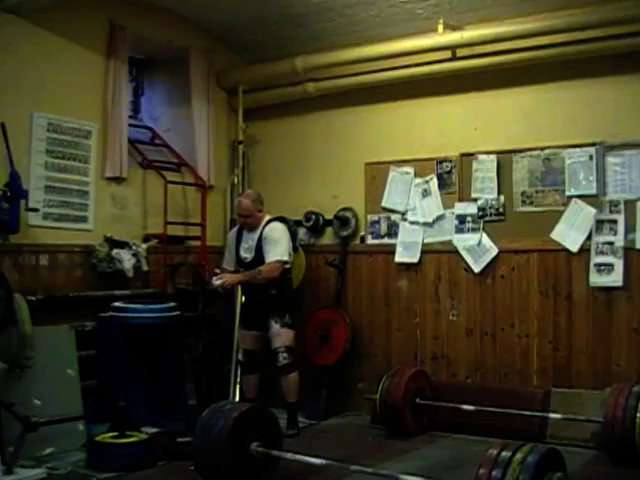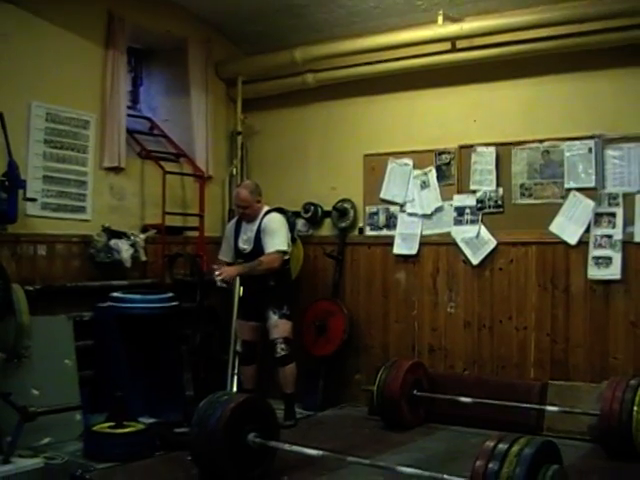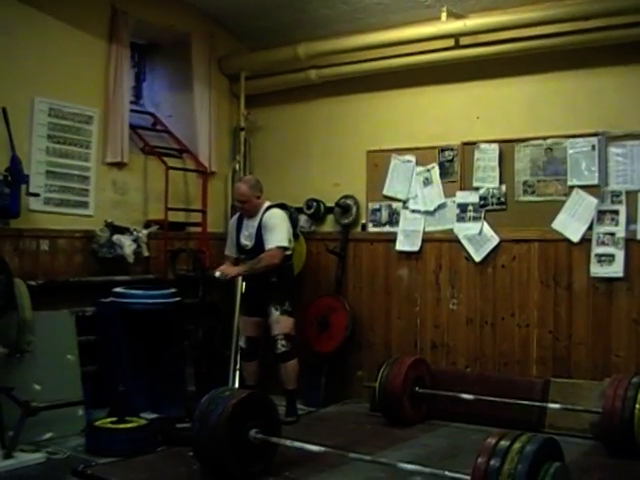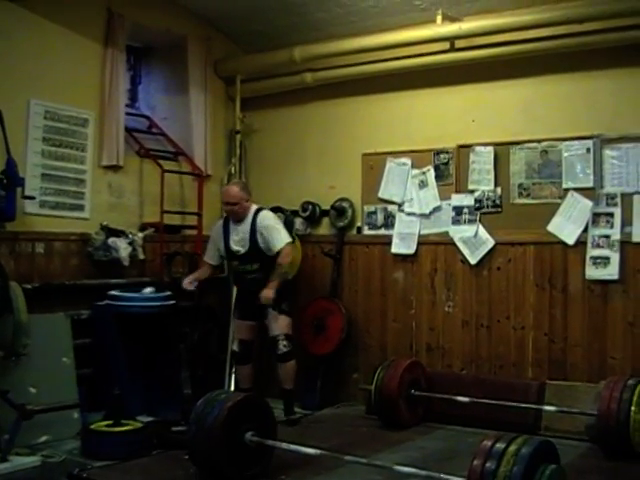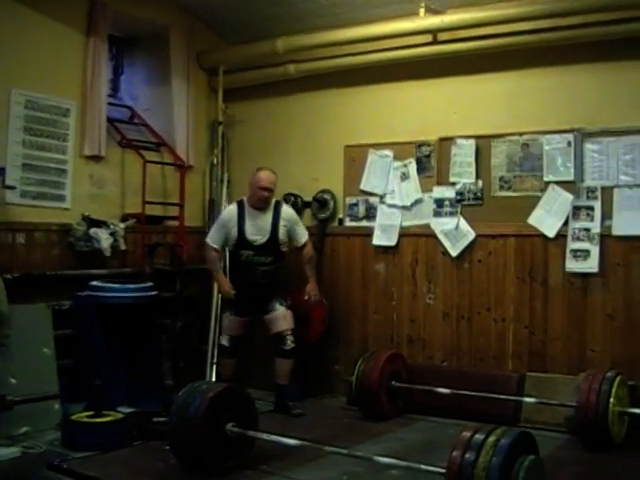
dt=0.4s
person 1, frame 1
left shoulder: (275, 230)
right shoulder: (235, 234)
left elbow: (273, 269)
right elbow: (229, 268)
left wrist: (238, 277)
right wrist: (223, 278)
left hip: (277, 302)
right hip: (251, 302)
left knee: (284, 358)
right knee: (247, 359)
left ankle: (292, 418)
person 1, frame 2
left shoulder: (273, 221)
right shoulder: (233, 226)
left elbow: (274, 261)
right elbow: (225, 260)
left wrist: (237, 270)
right wrist: (221, 272)
left hip: (275, 293)
right hip: (250, 294)
left knee: (281, 349)
right knee: (245, 350)
left ankle: (289, 409)
person 1, frame 3
left shoulder: (275, 216)
right shoulder: (236, 221)
left elbow: (274, 257)
right elbow: (232, 257)
left wrist: (239, 269)
right wrist: (224, 269)
left hip: (278, 289)
right hip: (252, 290)
left knee: (283, 346)
right knee: (247, 346)
left ankle: (291, 405)
person 1, frame 4
left shoulder: (265, 219)
right shoulder: (221, 227)
left elbow: (285, 254)
right elbow: (210, 263)
left wrist: (271, 287)
right wrist: (193, 277)
left hip: (271, 293)
right hip: (244, 294)
left knee: (282, 345)
right knee: (242, 349)
left ankle: (288, 405)
person 1, frame 5
left shoulder: (285, 213)
right shoulder: (231, 213)
left elbow: (305, 248)
right elbow: (212, 250)
left wrist: (312, 281)
right wrist: (221, 279)
left hip: (273, 288)
right hip: (240, 288)
left knee: (286, 341)
right knee: (228, 342)
left ankle: (283, 398)
